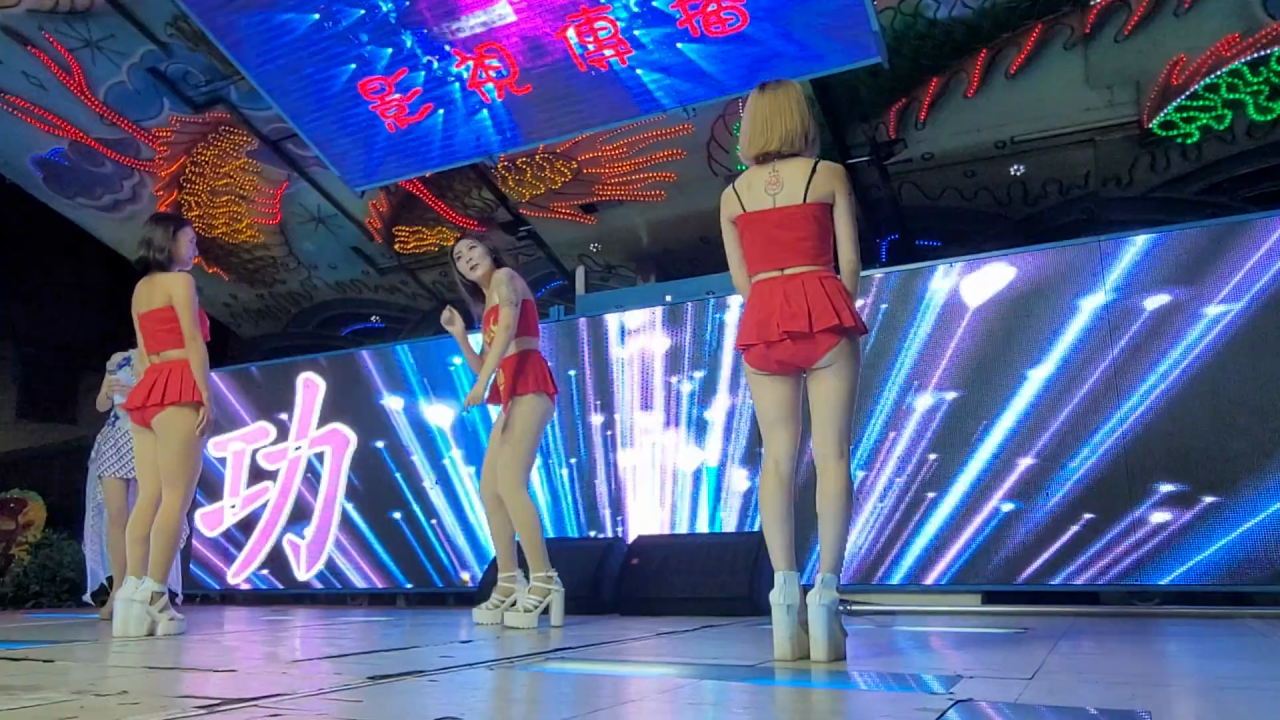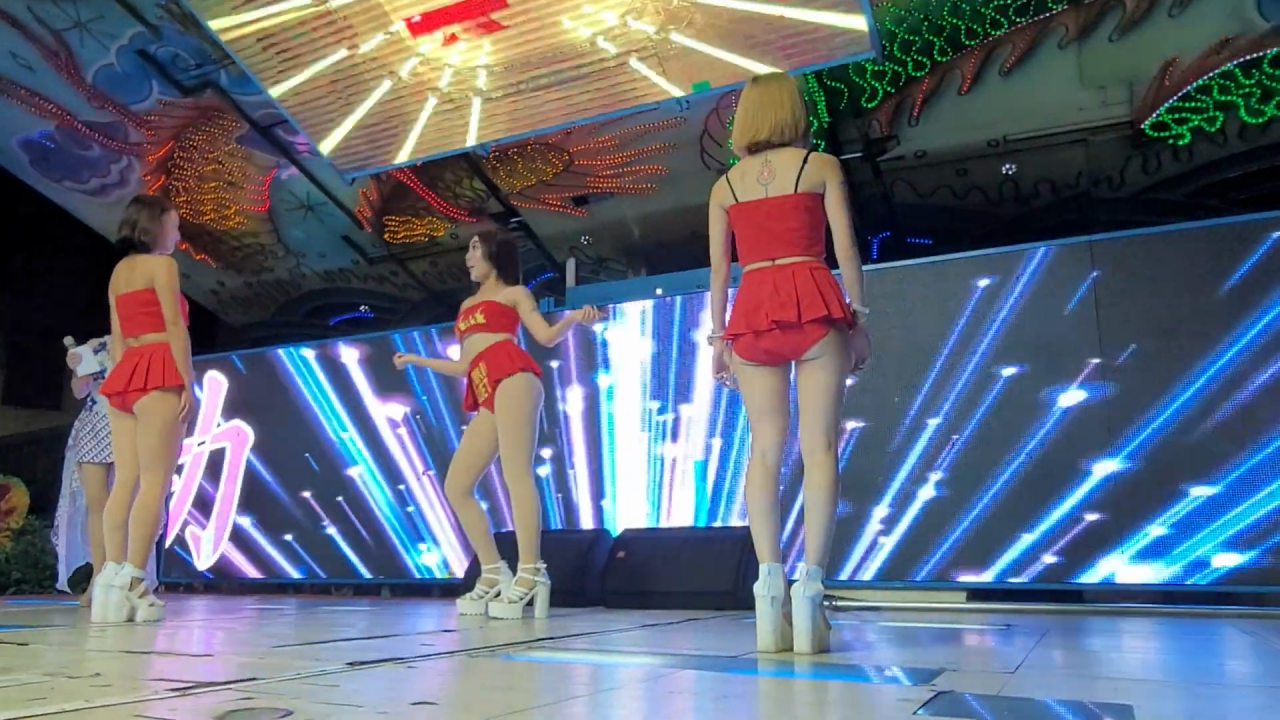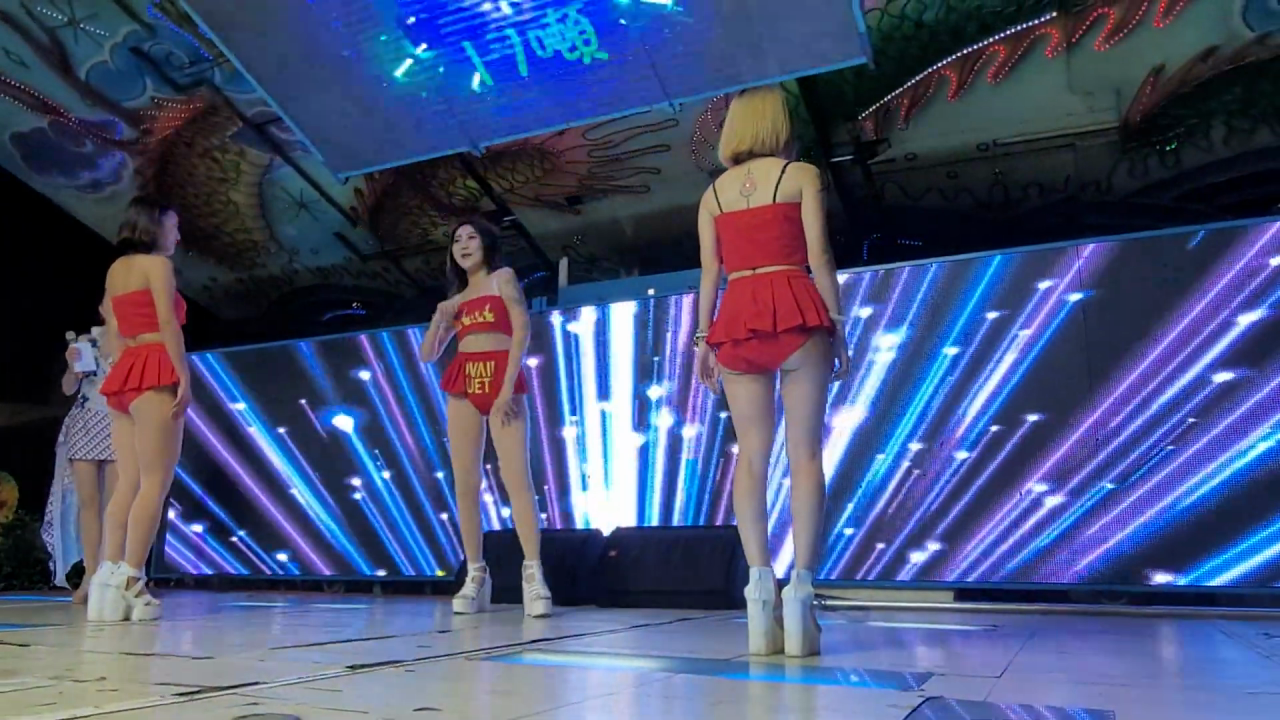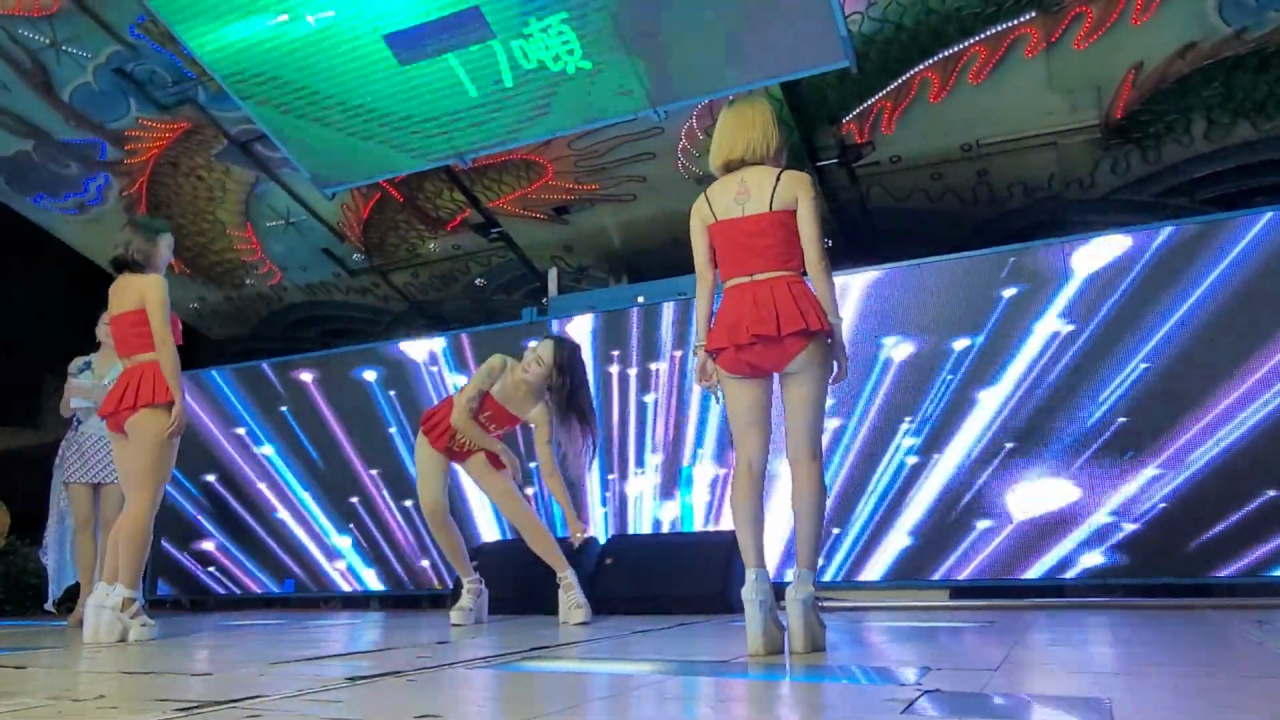
dt=1s
person 1, frame 1
left shoulder: (732, 193)
right shoulder: (829, 174)
left elbow: (741, 277)
right elbow: (849, 259)
left hip: (763, 322)
right hip: (822, 313)
left knee: (778, 458)
right knee: (832, 454)
left ankle: (785, 595)
right ankle: (825, 592)
person 1, frame 2
left shoulder: (725, 184)
right shoulder: (821, 166)
left elbow: (718, 267)
right elbow: (846, 248)
left wrist: (719, 335)
right wrist: (858, 319)
left hip: (752, 312)
right hip: (813, 305)
left knee: (764, 450)
right knee: (818, 446)
left ankle: (770, 585)
right ankle: (811, 583)
person 1, frame 3
left shoulder: (713, 192)
right shoulder: (802, 175)
left elbow: (710, 272)
right elbow: (819, 257)
left wrist: (703, 339)
right wrist: (837, 323)
left hip: (737, 320)
right hip: (795, 312)
left knee: (751, 457)
right knee: (803, 454)
left ankle: (761, 590)
right ankle: (800, 586)
person 1, frame 4
left shoulder: (704, 202)
right shoulder: (795, 183)
left elbow: (704, 280)
right elbow: (816, 262)
left wrist: (703, 345)
right wrist: (835, 329)
left hip: (735, 327)
right hip: (793, 318)
left knee: (749, 459)
right knee: (804, 456)
left ankle: (756, 589)
right ankle: (802, 590)
person 2, frame 1
left shoulder: (140, 288)
right shoulder: (179, 280)
left elbow: (143, 352)
right elbow: (193, 341)
left wrist: (144, 394)
right wrist: (206, 395)
left hip: (147, 393)
right hip: (176, 391)
left knee: (149, 496)
right knee: (176, 496)
left ankle: (134, 593)
right ankle: (151, 596)
person 2, frame 2
left shoulder: (119, 271)
right shoulder: (161, 264)
left elbow: (117, 335)
right elbow: (174, 325)
left wrist: (124, 377)
right wrist: (188, 381)
left hip: (125, 377)
right hip: (158, 375)
left knee: (125, 481)
right knee: (155, 481)
left ankle: (113, 578)
right ankle: (132, 582)
person 2, frame 3
left shoulder: (115, 269)
right shoulder: (157, 264)
left elbow: (114, 330)
right elbow: (168, 324)
left wrist: (123, 371)
right wrist: (184, 377)
left hip: (123, 376)
right hip: (154, 374)
left knee: (129, 483)
right knee: (155, 481)
left ankle: (110, 577)
right ankle: (128, 581)
person 2, frame 4
left shoulder: (117, 287)
right shoulder: (153, 282)
right elbow: (164, 343)
right wrist: (179, 396)
left hip: (123, 395)
right hip: (150, 393)
left knee: (135, 503)
right knee: (144, 501)
left ankle: (105, 600)
right ankle: (123, 604)
person 3, frame 1
left shoulder: (507, 278)
right shoulder: (485, 305)
left elbow: (509, 328)
right elbow: (480, 365)
left wrist: (483, 381)
right wrist: (459, 333)
left hip: (529, 386)
right hip: (515, 395)
left knee: (511, 486)
right knee: (489, 491)
left ankle: (544, 582)
right ankle: (509, 584)
person 3, frame 2
left shoulder: (514, 293)
right shoulder: (467, 304)
left elbow: (545, 335)
left wrist: (572, 319)
right wrist: (418, 360)
left hip: (513, 378)
right hip: (486, 398)
left knee: (516, 473)
right knee: (456, 487)
left ankle: (530, 574)
right ankle: (494, 574)
person 3, frame 3
left shoulder: (503, 277)
right shoulder: (455, 300)
left elbow: (521, 327)
right elbow: (427, 355)
left wrist: (508, 385)
right wrist: (439, 319)
left hip: (504, 385)
right hip: (461, 386)
left knee: (515, 475)
right knee: (465, 483)
left ankle: (532, 572)
right ankle: (476, 574)
person 3, frame 4
left shoulder: (541, 410)
right shoulder: (499, 366)
left elbow: (549, 471)
right elbow: (459, 417)
left wrist: (572, 518)
right wrist: (503, 450)
left hip: (478, 445)
right hip: (440, 430)
left knee: (519, 511)
right knee: (433, 508)
left ankle: (568, 582)
right ankle: (471, 587)
person 4, frame 1
right shoulder: (117, 359)
right elbow: (101, 405)
right wrist: (108, 391)
right hip: (114, 442)
right knee: (115, 516)
right ankle: (118, 589)
person 4, frame 2
right shoulder: (94, 346)
right elbow: (80, 392)
right wrist: (77, 369)
right hip: (93, 428)
right knee: (94, 502)
right ankle: (98, 575)
person 4, frame 3
right shoulder: (84, 342)
right elbow: (68, 388)
right wrist: (72, 365)
right hip: (84, 425)
right knee: (86, 500)
right ankle: (90, 575)
person 4, frame 4
right shoulder: (79, 364)
right elbow: (65, 411)
left wrist: (100, 395)
right wrist: (70, 394)
left hip: (114, 447)
right hip: (79, 448)
left knee: (110, 523)
right knee: (81, 522)
right ankle: (85, 597)
